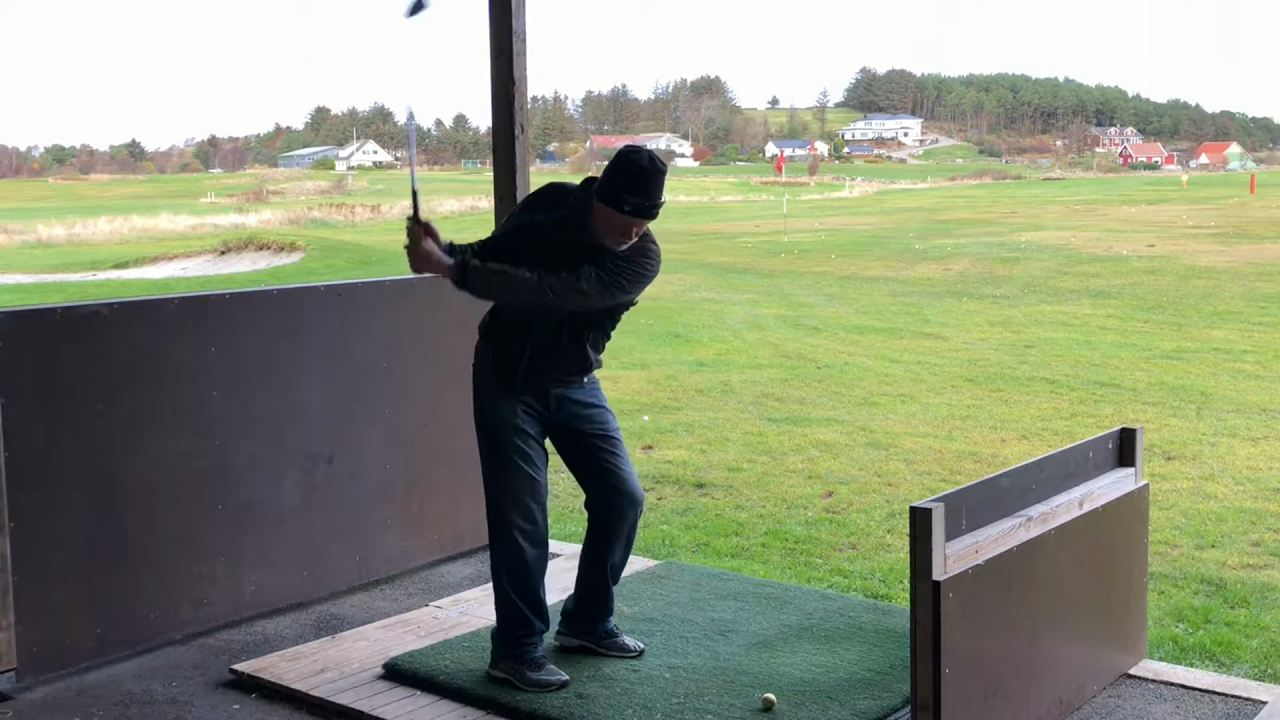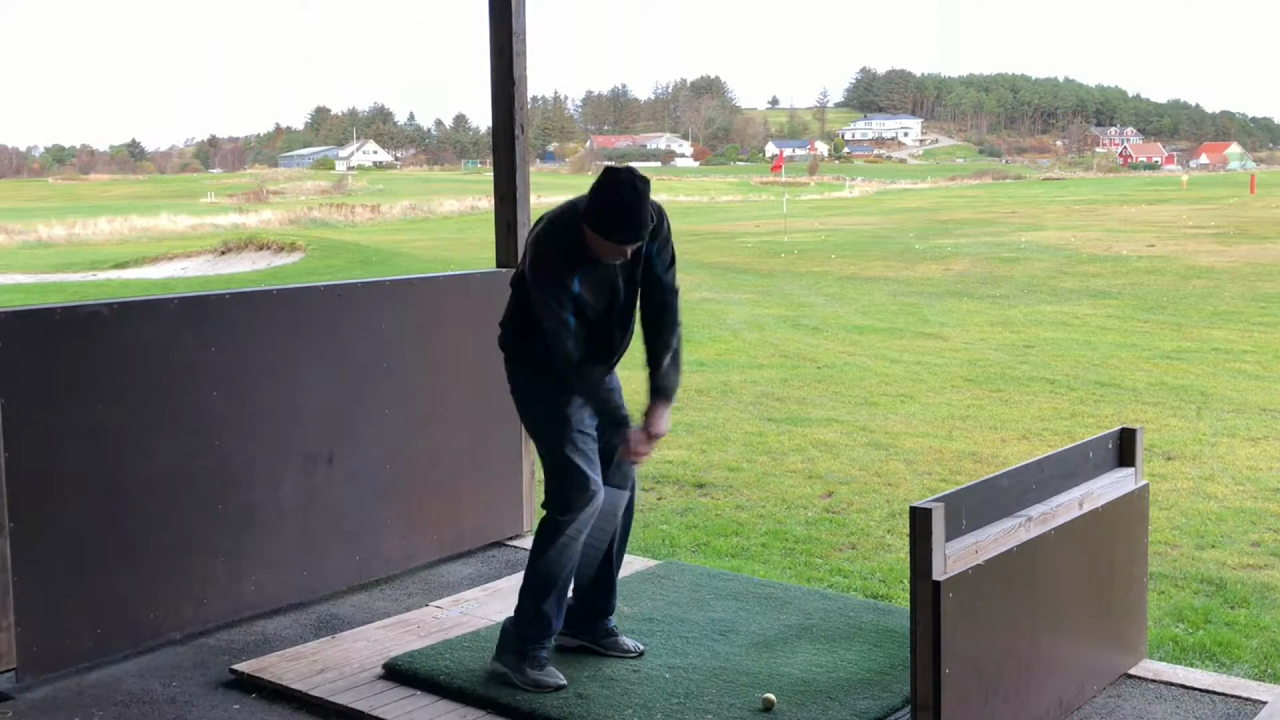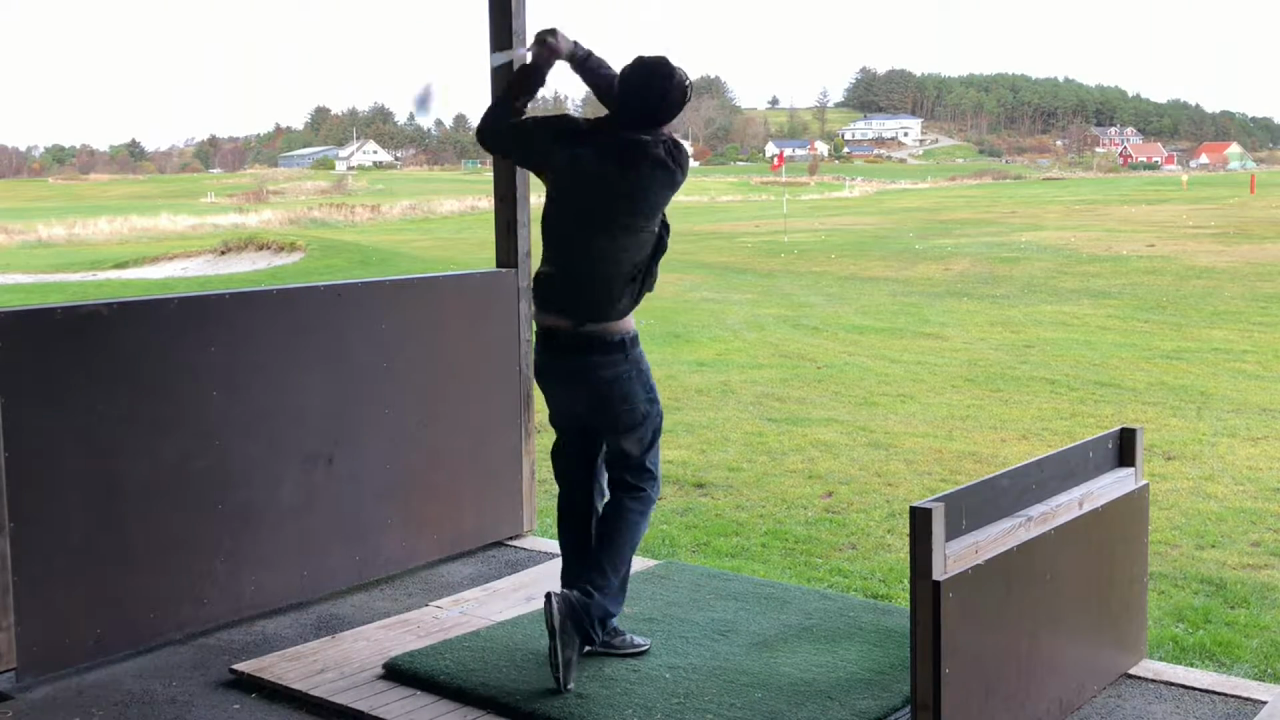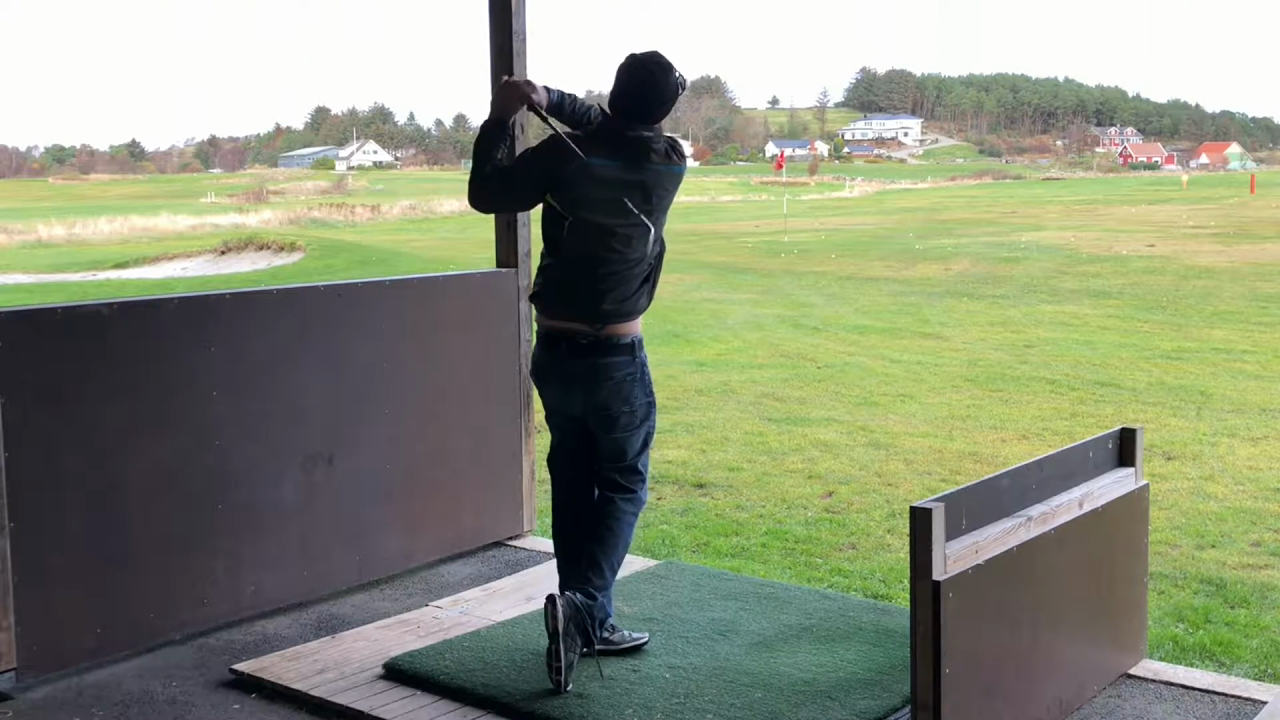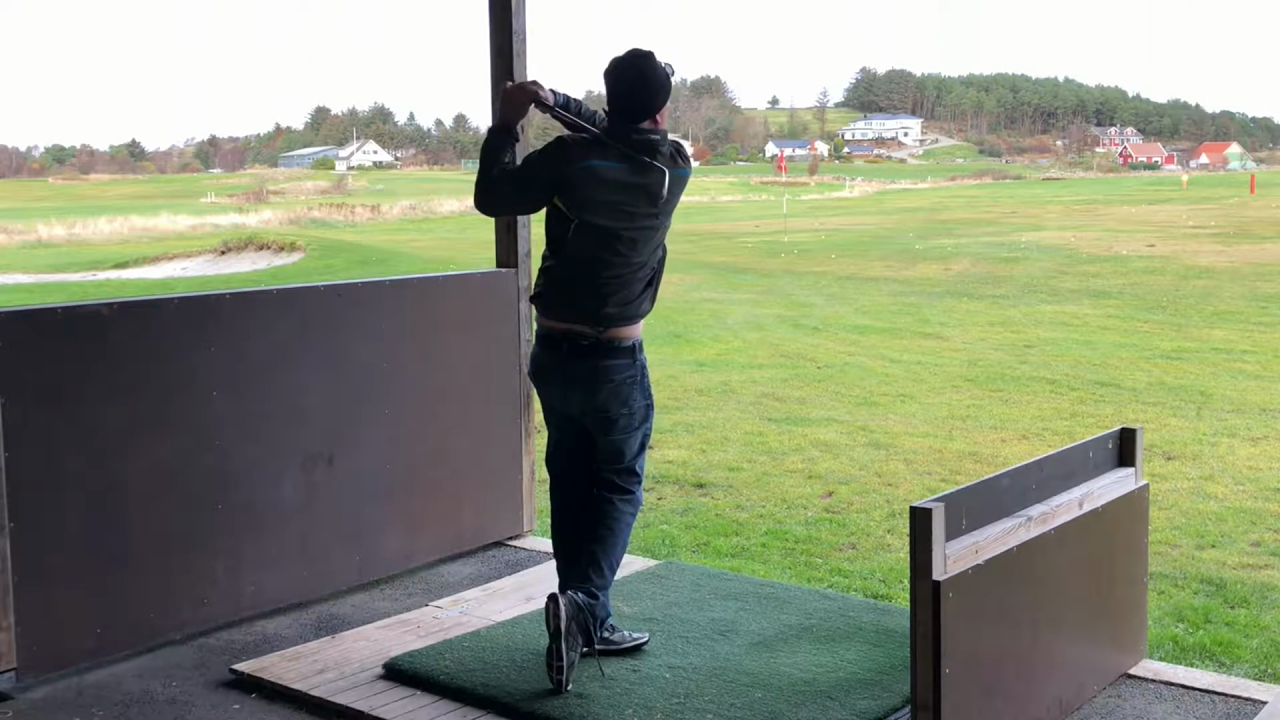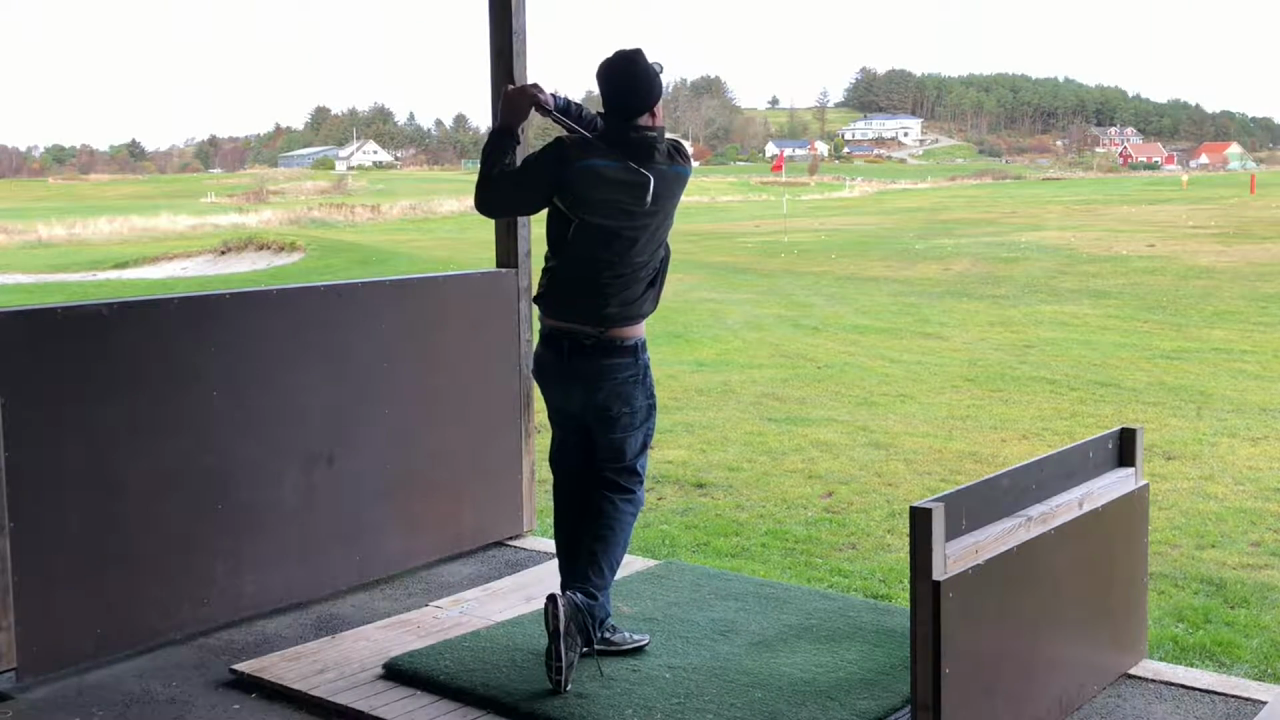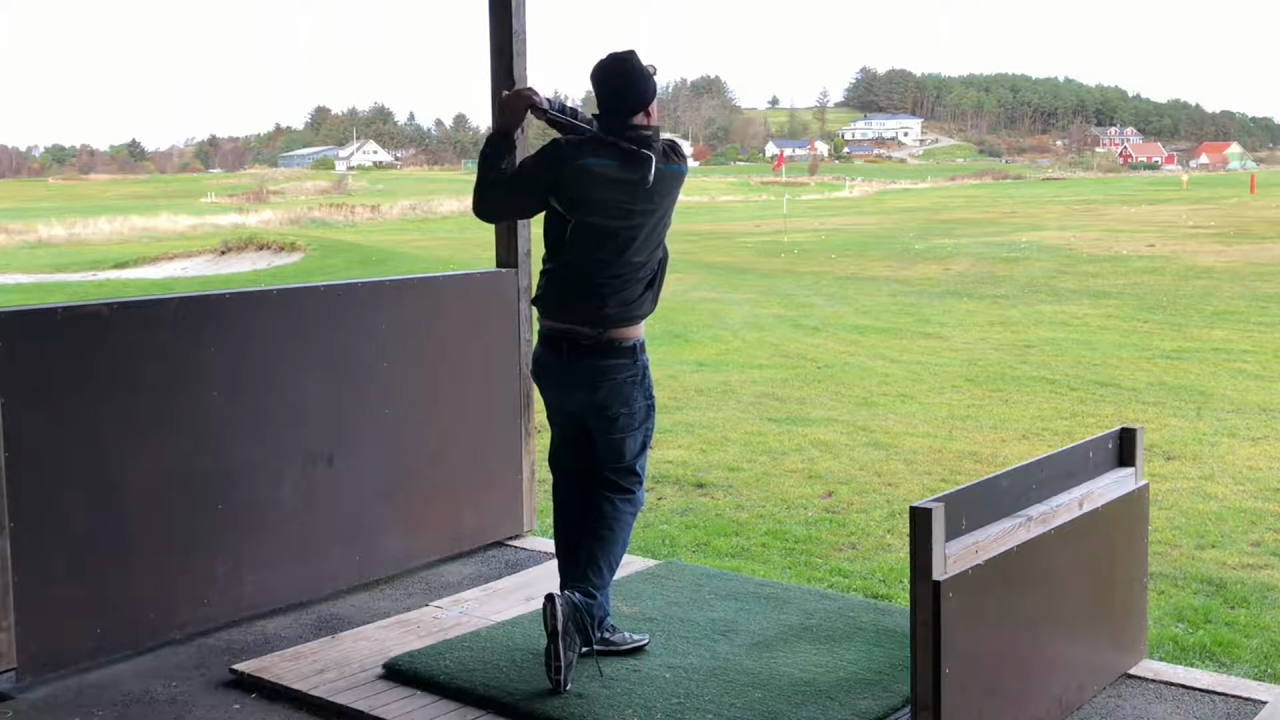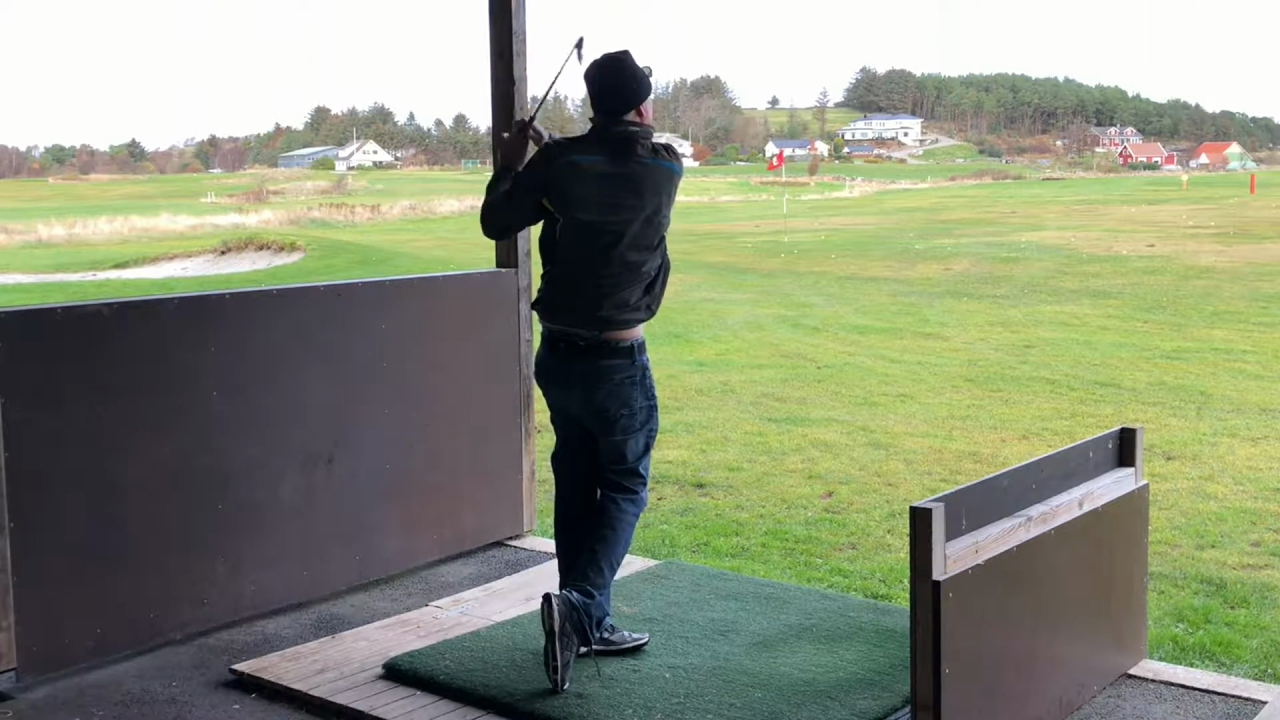
dt=0.4s
person 1, frame 1
left shoulder: (642, 259)
right shoulder: (549, 204)
left elbow: (547, 292)
right elbow: (493, 256)
left wrist: (449, 268)
right wrist: (445, 252)
left hip: (576, 384)
right hip: (506, 380)
left knee: (622, 497)
right knee: (520, 509)
left ankle: (587, 619)
right ankle: (517, 646)
person 1, frame 2
left shoulder: (650, 222)
right shoulder: (551, 248)
left elbow: (662, 315)
right elbow: (568, 353)
left wrist: (660, 402)
right wrist: (616, 428)
left hip: (598, 371)
right hip: (547, 374)
left knee: (615, 489)
right knee: (579, 494)
left ankle: (588, 618)
right ankle: (523, 645)
person 1, frame 3
left shoulder: (565, 140)
right shoulder: (669, 163)
left elbow: (491, 134)
right elbow: (639, 113)
left wrist: (540, 68)
right wrist: (577, 55)
left hip: (552, 347)
right hip: (607, 354)
left knee: (581, 482)
right knee: (634, 485)
left ankle: (589, 620)
right ankle: (586, 606)
person 1, frame 4
left shoulder: (562, 156)
right shoulder: (669, 162)
left elbow: (484, 194)
right elbow: (612, 132)
left wrist: (498, 118)
right wrist: (549, 97)
left hip: (553, 352)
right hip: (614, 358)
left knee: (573, 485)
right knee: (623, 486)
left ankle: (588, 621)
right ankle: (583, 607)
person 1, frame 5
left shoulder: (568, 157)
right shoulder: (674, 167)
left elbow: (491, 199)
left wrist: (505, 124)
right wrist: (555, 101)
left hip: (553, 352)
right hip: (614, 360)
left knee: (571, 485)
right knee: (619, 487)
left ankle: (587, 620)
right ankle: (584, 604)
person 1, frame 6
left shoulder: (568, 158)
right shoulder: (674, 166)
left elbow: (492, 200)
left wrist: (506, 127)
right wrist: (556, 105)
left hip: (556, 352)
right hip: (617, 359)
left knee: (574, 483)
right knee: (620, 487)
left ankle: (587, 620)
right ankle: (582, 604)
person 1, frame 7
left shoulder: (564, 160)
right shoulder: (670, 165)
left elbow: (489, 205)
left wrist: (503, 132)
right wrist: (551, 111)
left hip: (556, 352)
right hip: (616, 359)
left knee: (574, 484)
right knee: (620, 487)
left ankle: (588, 621)
right ankle: (581, 605)
person 1, frame 8
left shoulder: (557, 163)
right shoulder: (664, 167)
left elbow: (496, 223)
left wrist: (509, 165)
left hip: (557, 354)
right hip: (616, 360)
left knee: (576, 484)
right knee: (624, 488)
left ankle: (586, 621)
right ankle: (579, 604)
